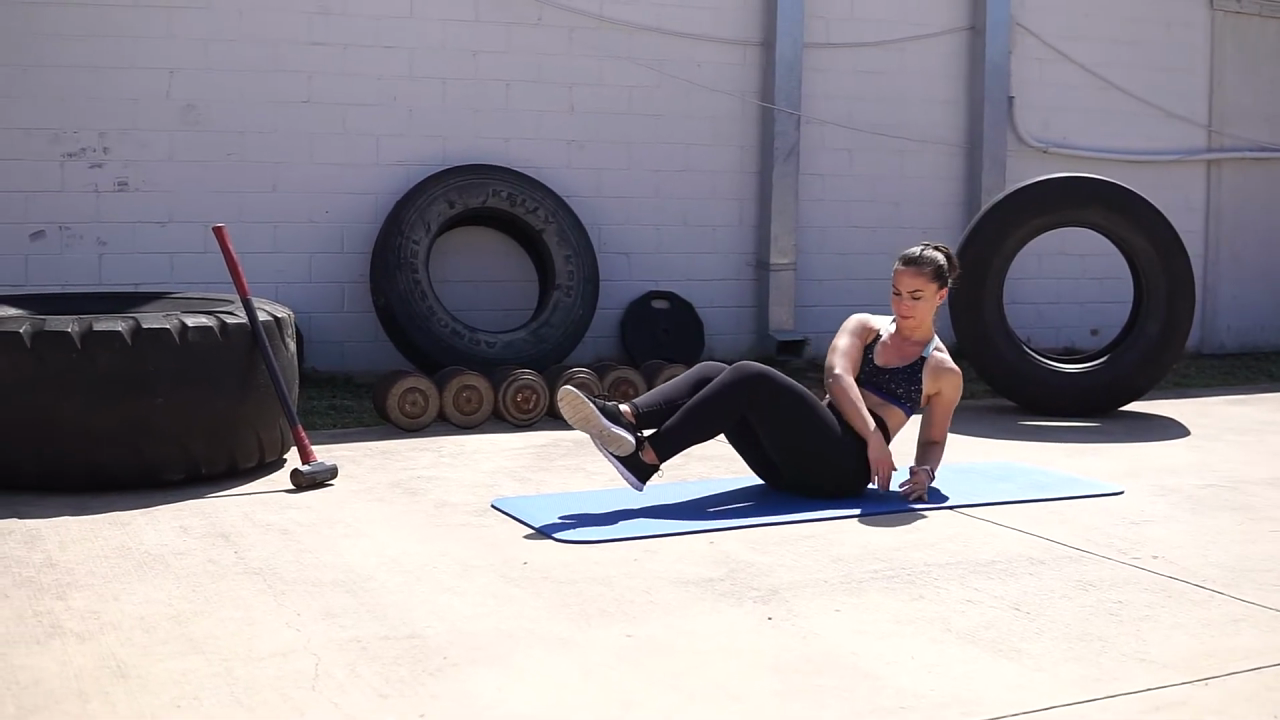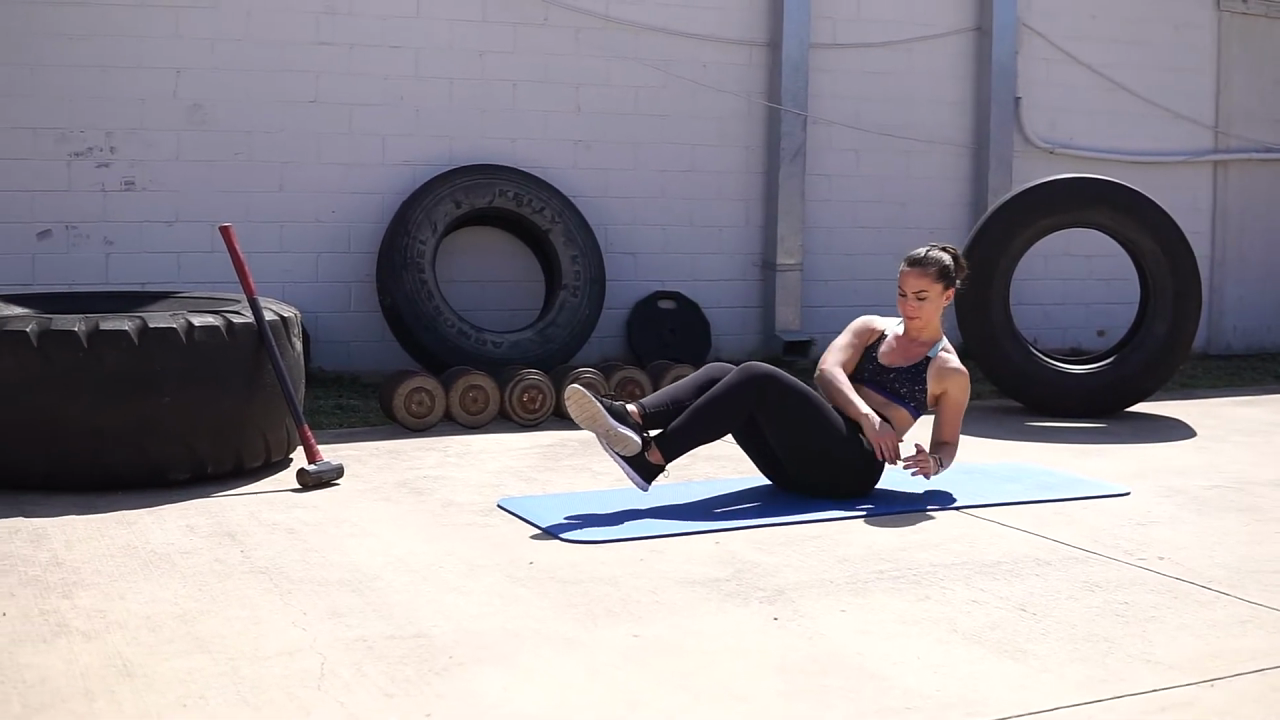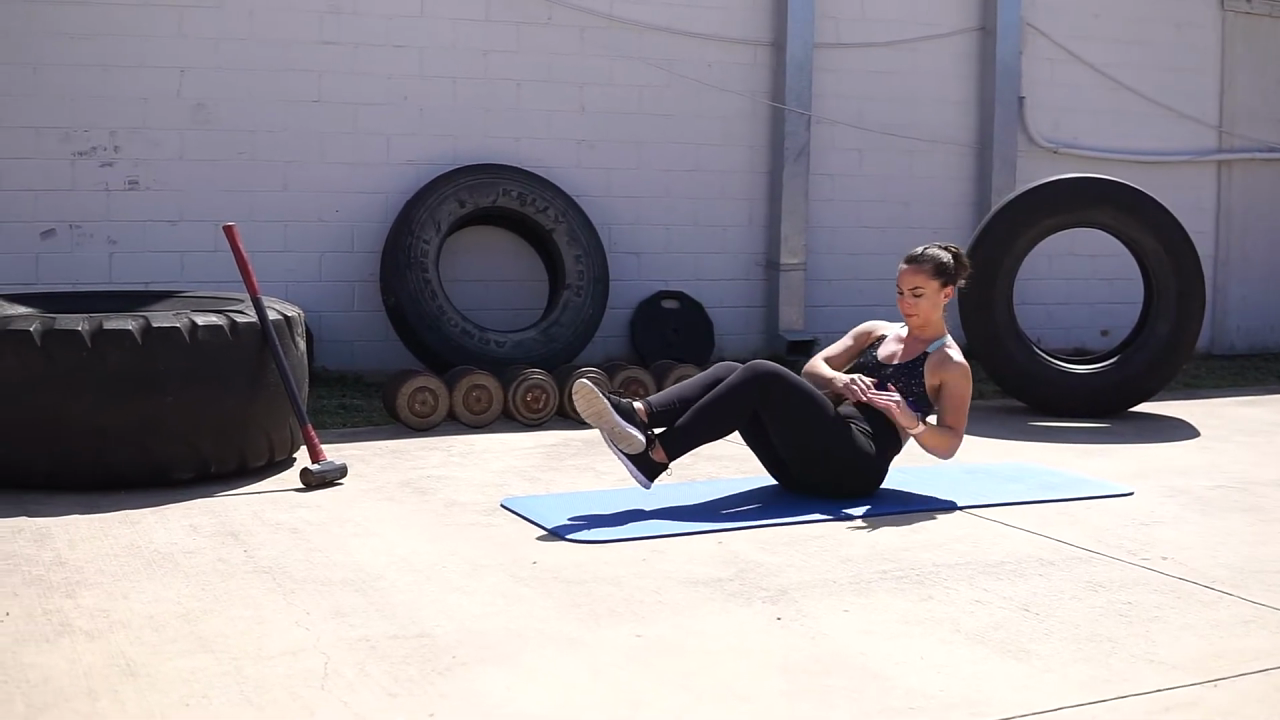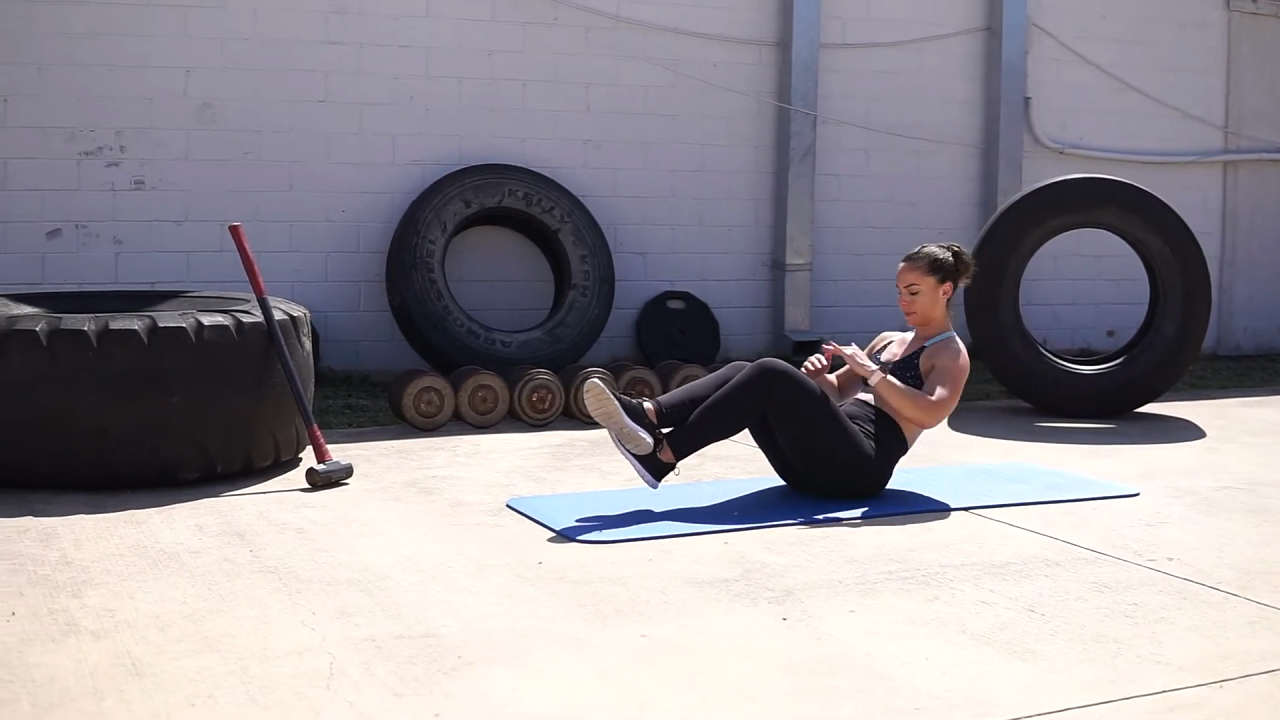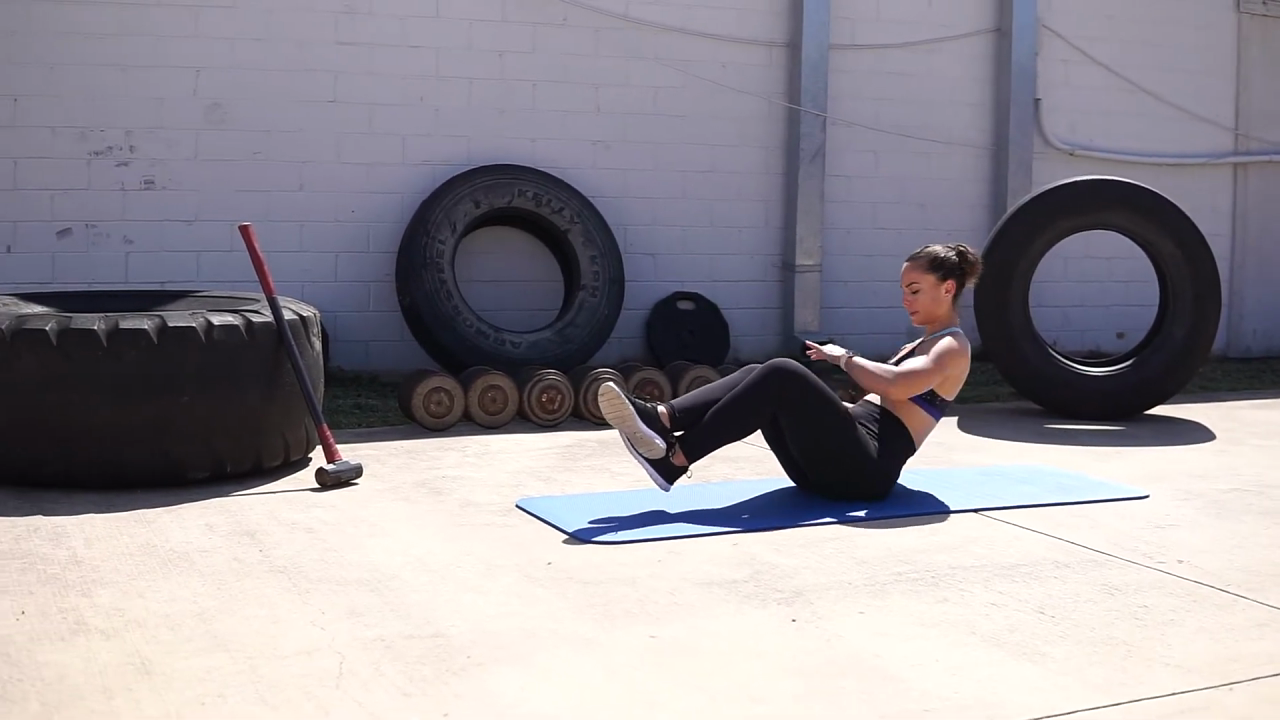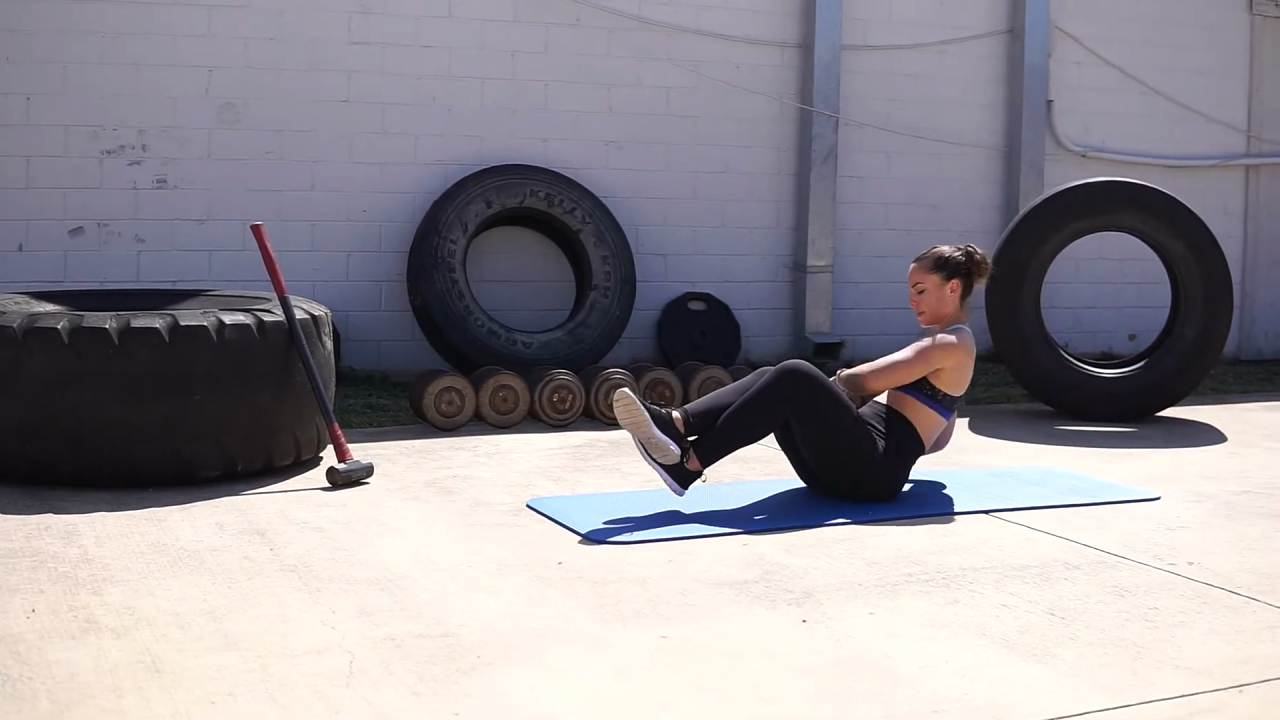
dt=0.1s
person 1, frame 1
left shoulder: (944, 371)
right shoulder: (865, 327)
left elbow: (933, 442)
right elbow: (837, 377)
left wrist: (925, 471)
right wrist: (875, 439)
left hip: (842, 465)
right hip: (794, 463)
left knee: (748, 377)
right knee: (712, 373)
left ankle: (646, 456)
right ankle: (622, 416)
person 1, frame 2
left shoulder: (950, 372)
right shoulder: (873, 328)
left elbow: (946, 447)
right elbow: (829, 370)
left wrist: (930, 462)
right wrist: (869, 417)
left hip: (849, 465)
right hip: (804, 464)
left knee: (757, 379)
right knee: (720, 374)
left ankle: (652, 456)
right ankle: (629, 416)
person 1, frame 3
left shoulder: (952, 365)
right shoulder: (877, 332)
left elbow: (948, 443)
right elbow: (814, 370)
left wrist: (910, 422)
right wrist: (841, 381)
left hip: (853, 465)
right hip: (808, 464)
left knee: (761, 376)
right knee: (729, 373)
left ankle: (656, 454)
right ankle: (635, 414)
person 1, frame 4
left shoulder: (951, 355)
right shoulder: (893, 341)
left elbow: (929, 414)
right elbow: (836, 389)
left wrist: (873, 372)
right wrist: (819, 373)
left hip: (858, 468)
right hip: (816, 465)
left knee: (771, 374)
right knee: (741, 372)
left ankle: (663, 454)
right ankle: (645, 415)
person 1, frame 5
left shoulder: (953, 349)
right shoulder: (917, 344)
left elbow: (896, 386)
left wrist: (843, 358)
left hip: (865, 469)
right hip: (826, 465)
left knee: (782, 374)
right knee: (756, 375)
left ankle: (675, 458)
right ankle: (658, 418)
person 1, frame 6
left shoulder: (949, 345)
right shoulder: (942, 348)
left elbow: (869, 380)
right elbow: (939, 437)
left wrist: (841, 379)
left hip: (872, 472)
right hip: (847, 466)
left knee: (795, 375)
right knee: (768, 378)
left ankle: (688, 463)
right ankle: (673, 423)
